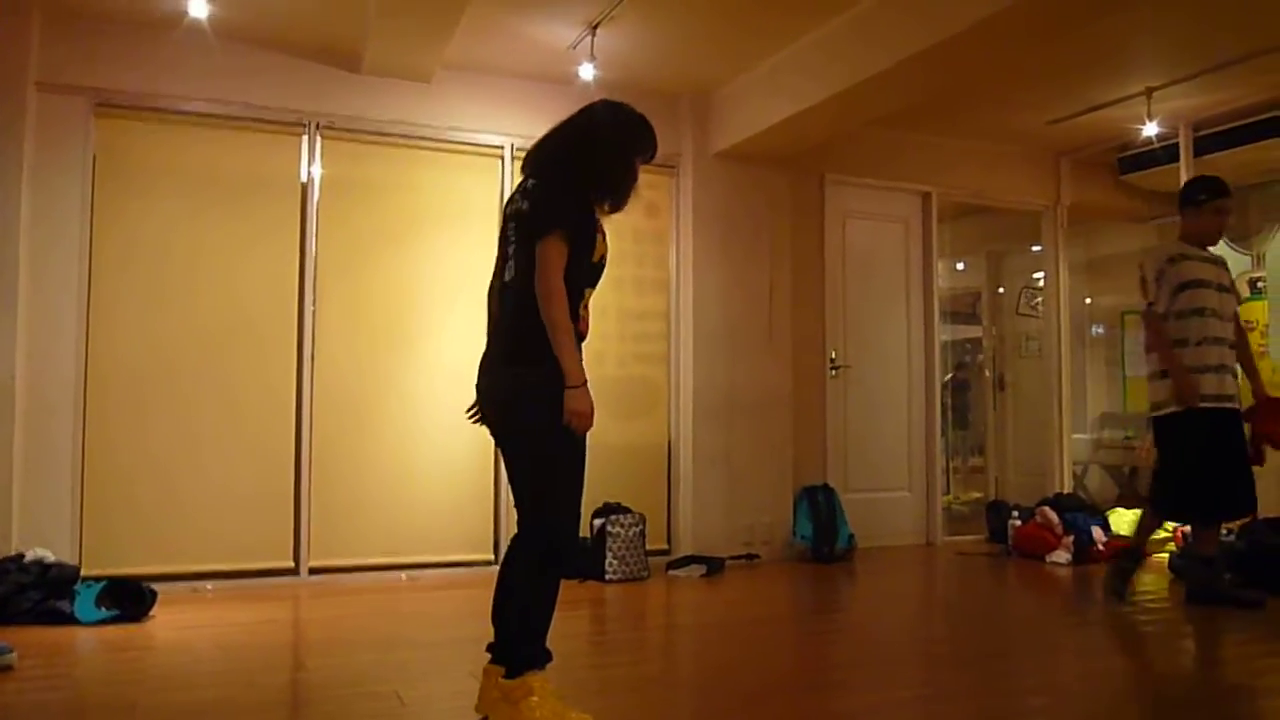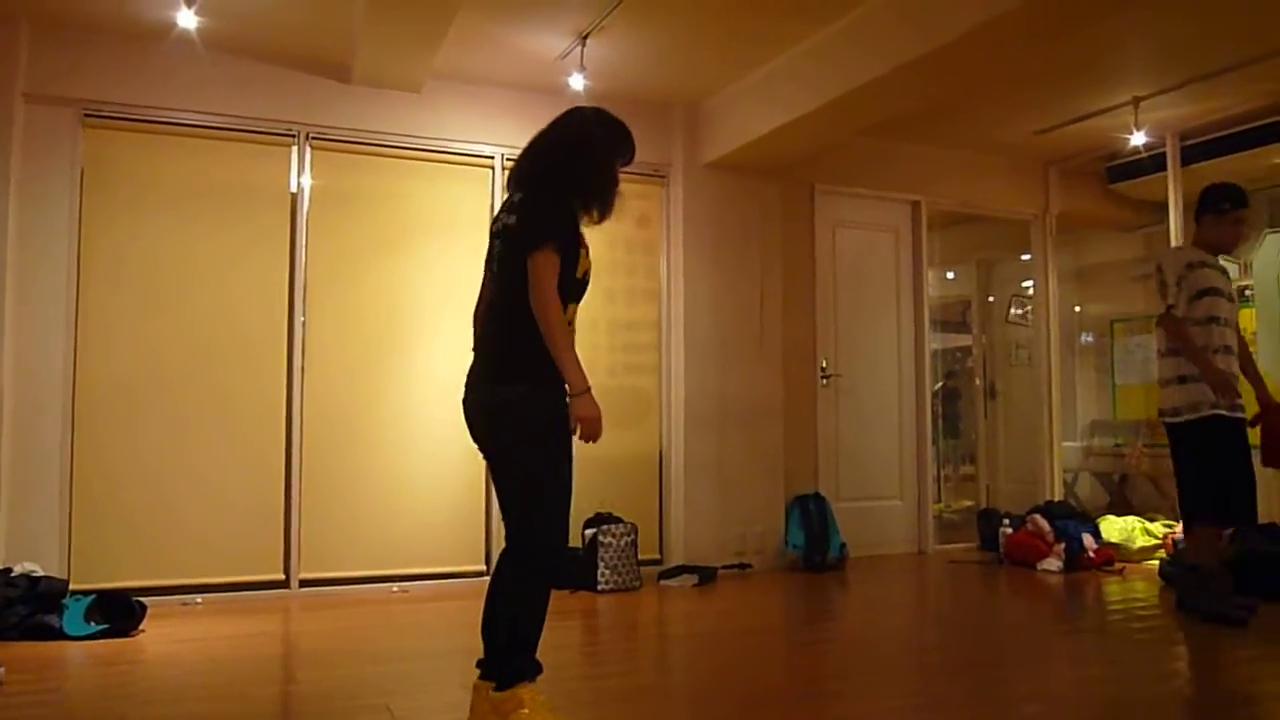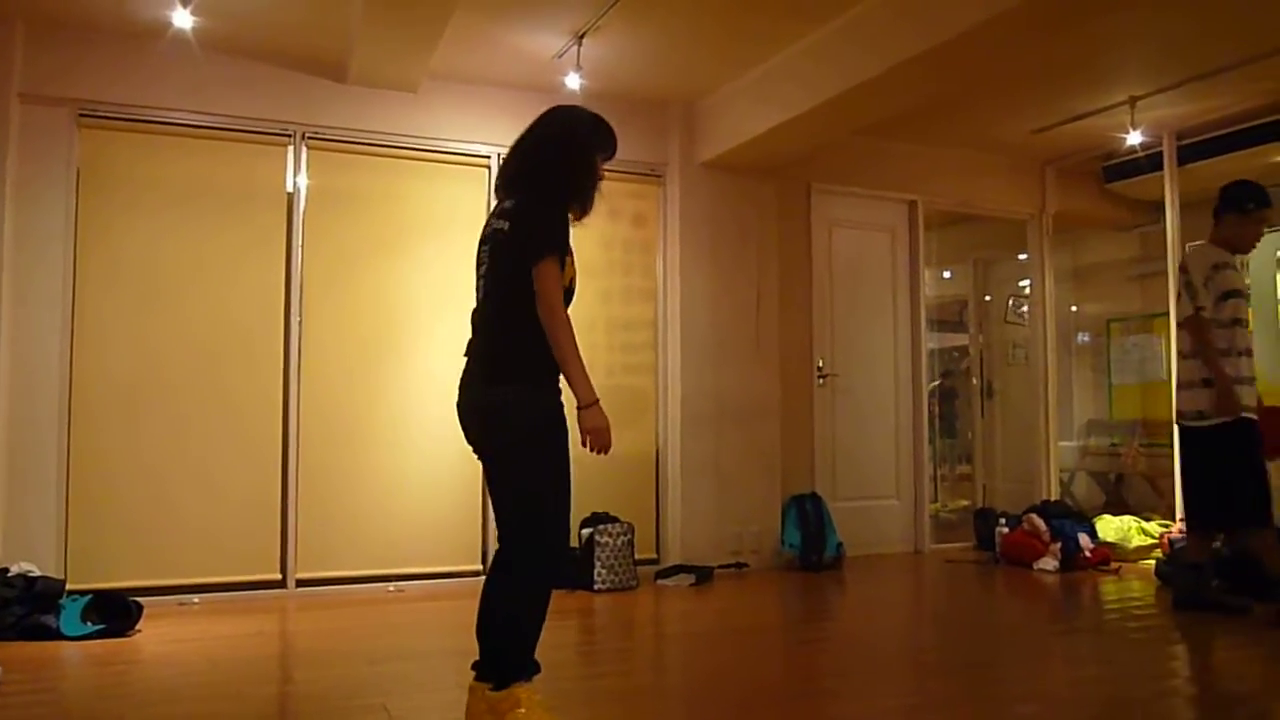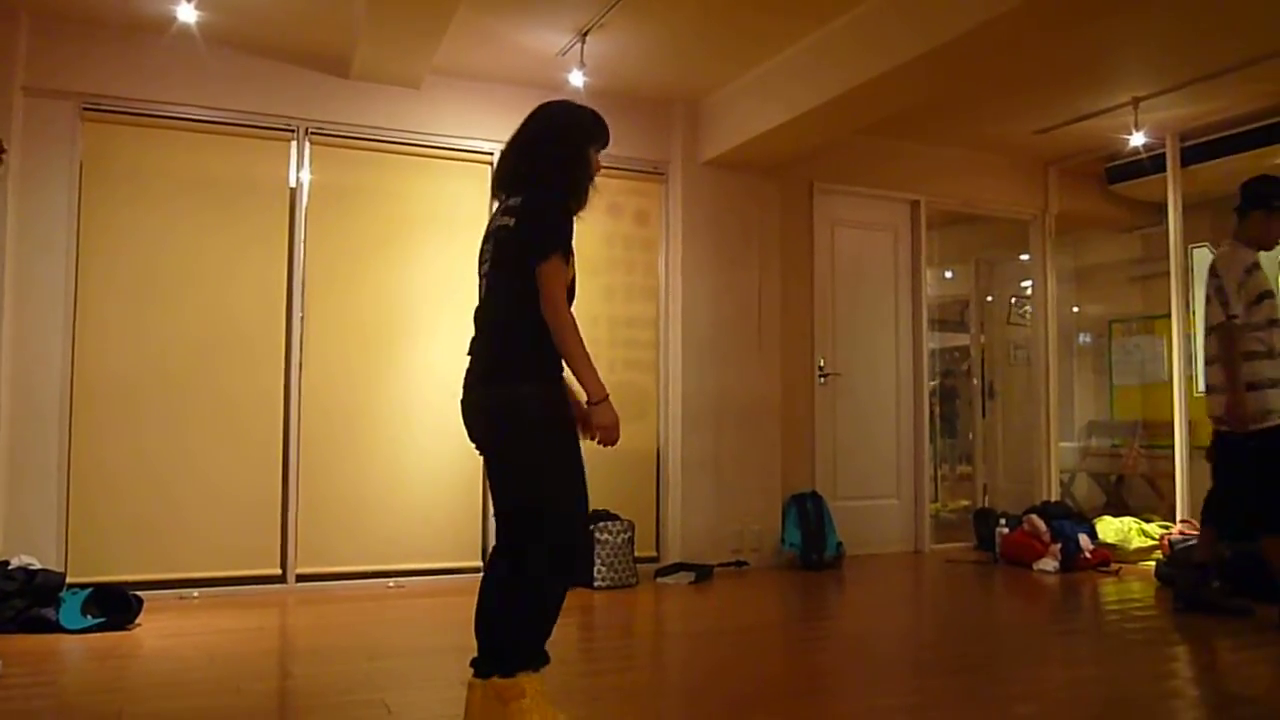
dt=0.2s
person 1, frame 1
left shoulder: (530, 190)
right shoulder: (567, 188)
left elbow: (501, 288)
right elbow: (550, 283)
right wrist: (575, 380)
left hip: (508, 377)
right hip: (538, 381)
left knee: (536, 530)
right knee: (553, 533)
person 1, frame 2
left shoulder: (518, 207)
right shoulder: (552, 203)
right elbow: (544, 300)
right wrist: (580, 391)
left hip: (493, 391)
right hip: (525, 395)
left knee: (525, 542)
right knee: (542, 544)
person 1, frame 3
left shoulder: (506, 214)
right shoulder: (542, 209)
right elbow: (550, 310)
right wrist: (588, 400)
left hip: (486, 394)
right hip: (519, 397)
left knee: (519, 544)
right knee: (542, 546)
person 1, frame 4
left shoulder: (511, 213)
right shoulder: (547, 206)
right elbow: (553, 308)
left wrist: (567, 392)
right wrist: (596, 395)
left hip: (490, 393)
right hip: (523, 395)
left knee: (518, 539)
right knee: (567, 538)
person 2, frame 1
left shoulder: (1219, 266)
right shoulder: (1163, 258)
left elbow: (1235, 328)
right elbow: (1153, 321)
left wrist: (1256, 382)
right wrist: (1179, 373)
left hip: (1222, 394)
right hip: (1177, 396)
left knee: (1222, 486)
right knee: (1177, 483)
left ankle: (1207, 575)
right ankle: (1128, 558)
person 2, frame 2
left shoulder: (1220, 272)
right shoulder: (1179, 261)
left elbow: (1234, 337)
right elbow: (1172, 322)
left wrist: (1263, 392)
right wrist: (1212, 371)
left hip: (1221, 401)
right hip: (1192, 400)
left knee: (1216, 494)
right knee: (1215, 492)
left ankle: (1199, 582)
right ankle: (1207, 584)
person 2, frame 3
left shoulder: (1226, 265)
right shoulder: (1203, 260)
right elbow: (1196, 325)
right wrist: (1224, 385)
left hip: (1224, 402)
right hip: (1215, 402)
left knee: (1212, 499)
left ankle: (1195, 583)
person 2, frame 4
left shoulder: (1241, 262)
right shoulder: (1237, 261)
right elbow: (1227, 331)
right wrist: (1239, 396)
left knee: (1230, 501)
left ankle: (1198, 583)
